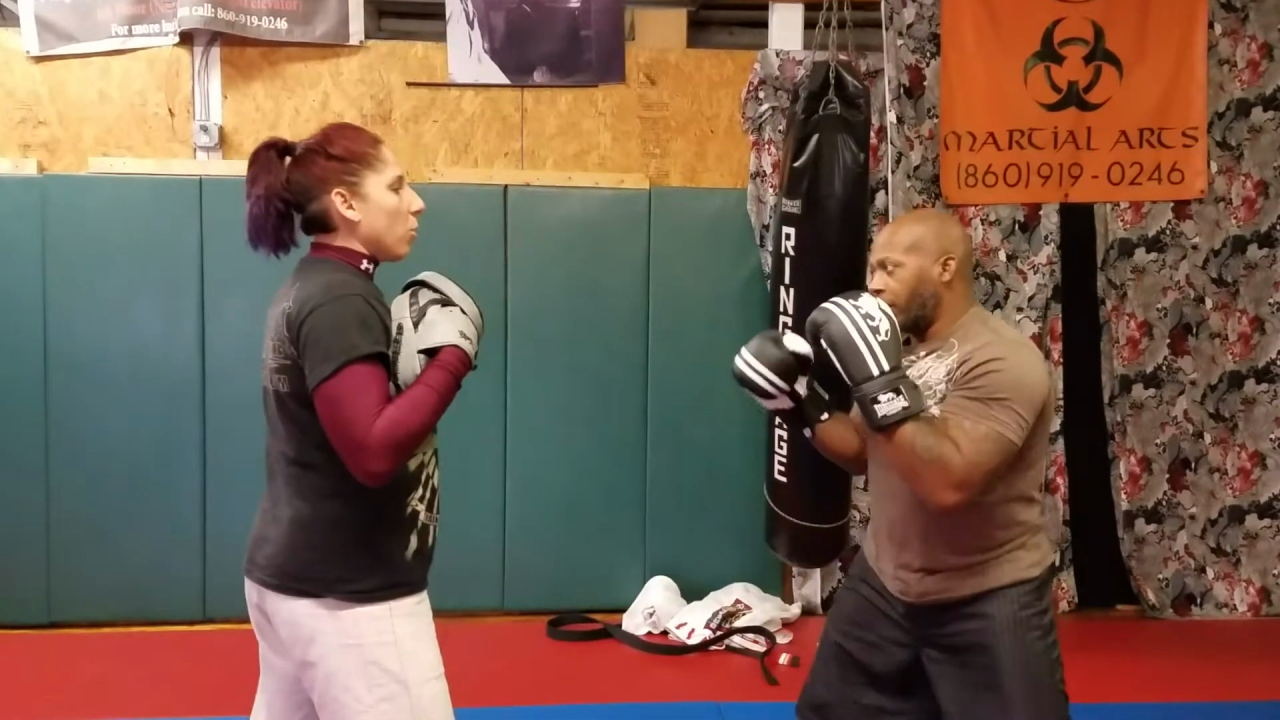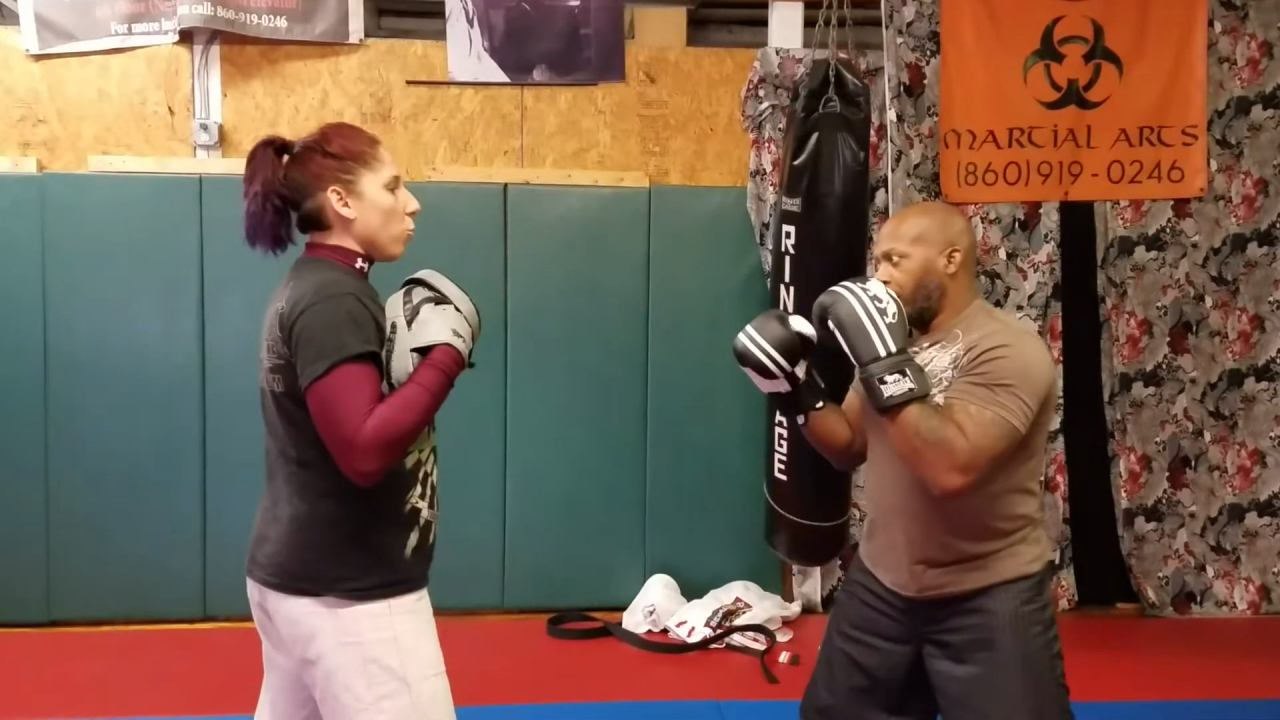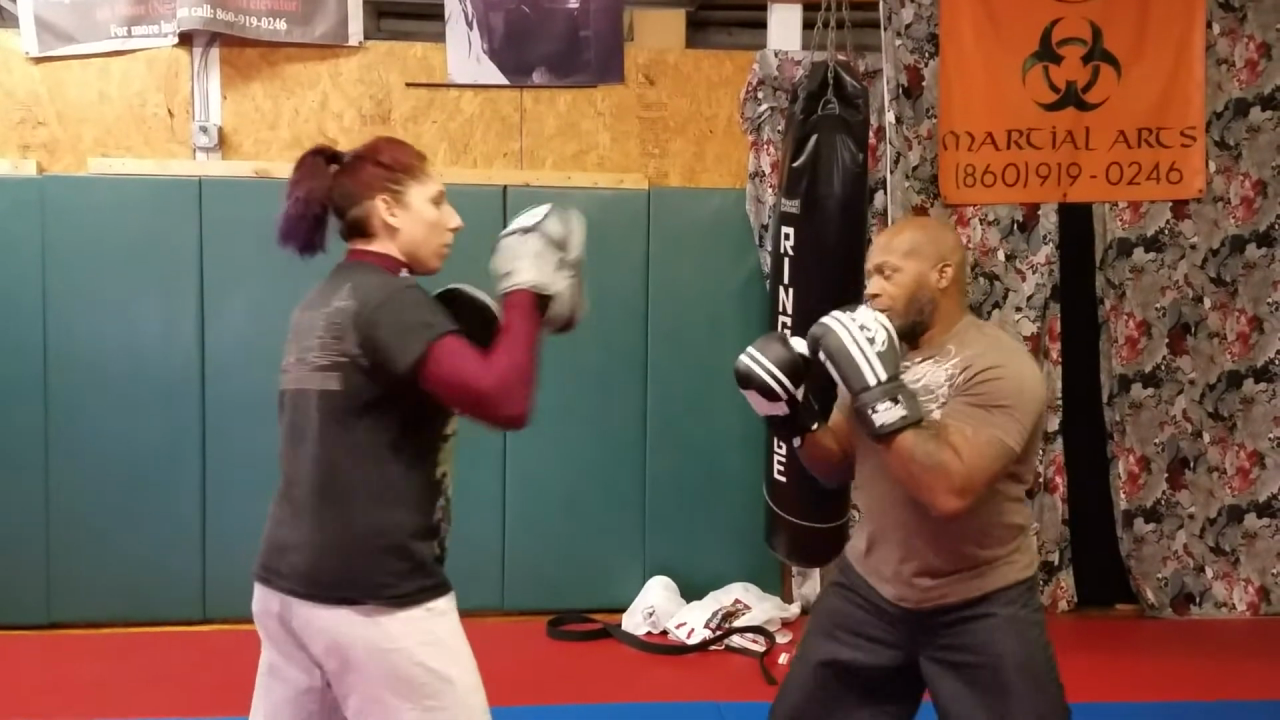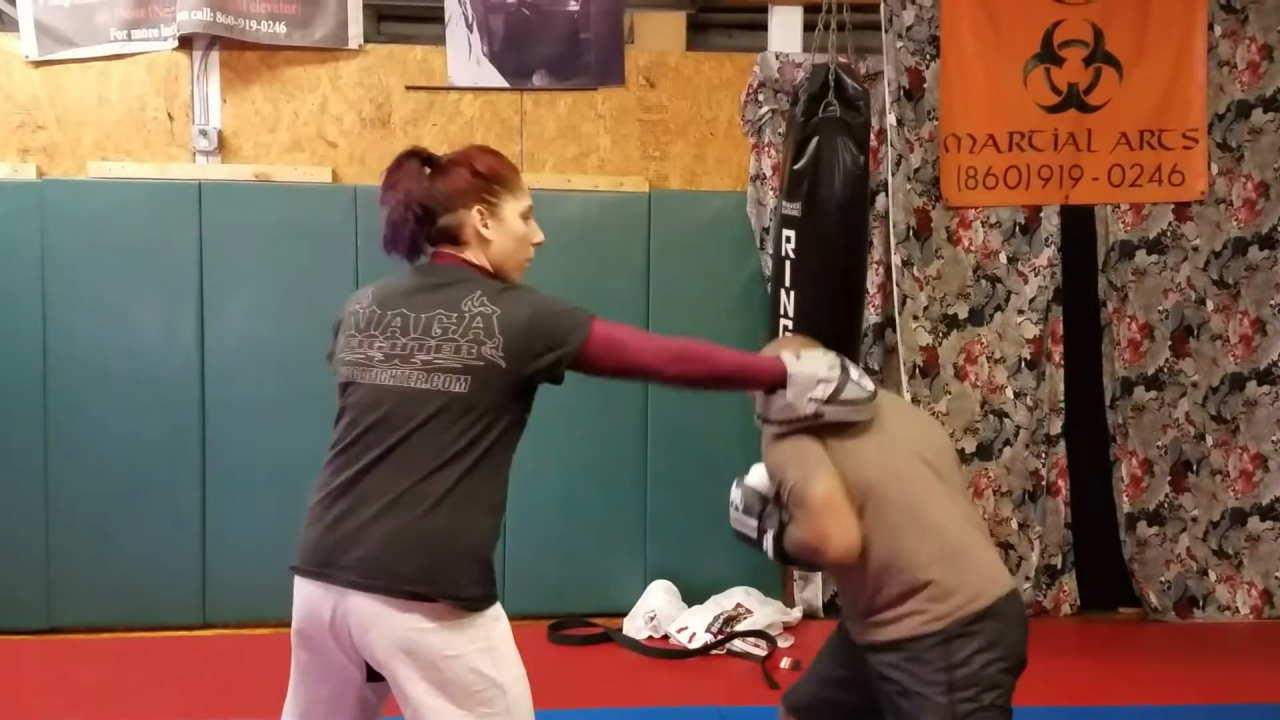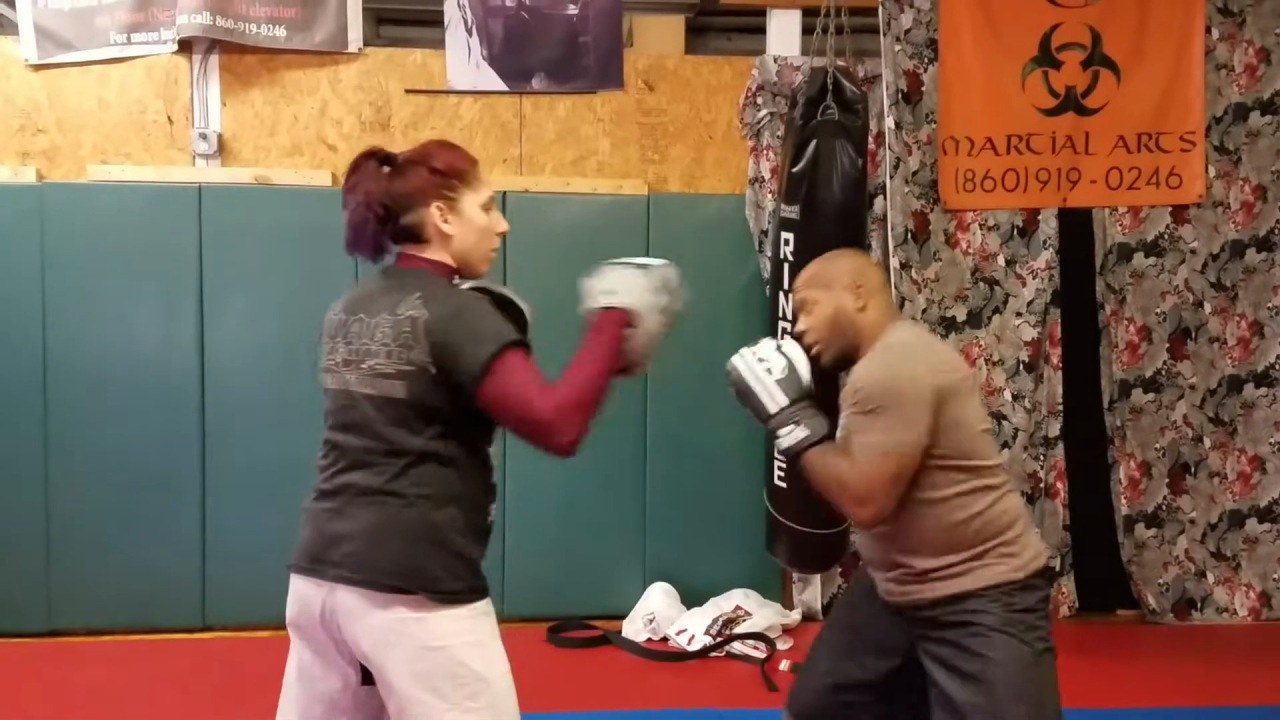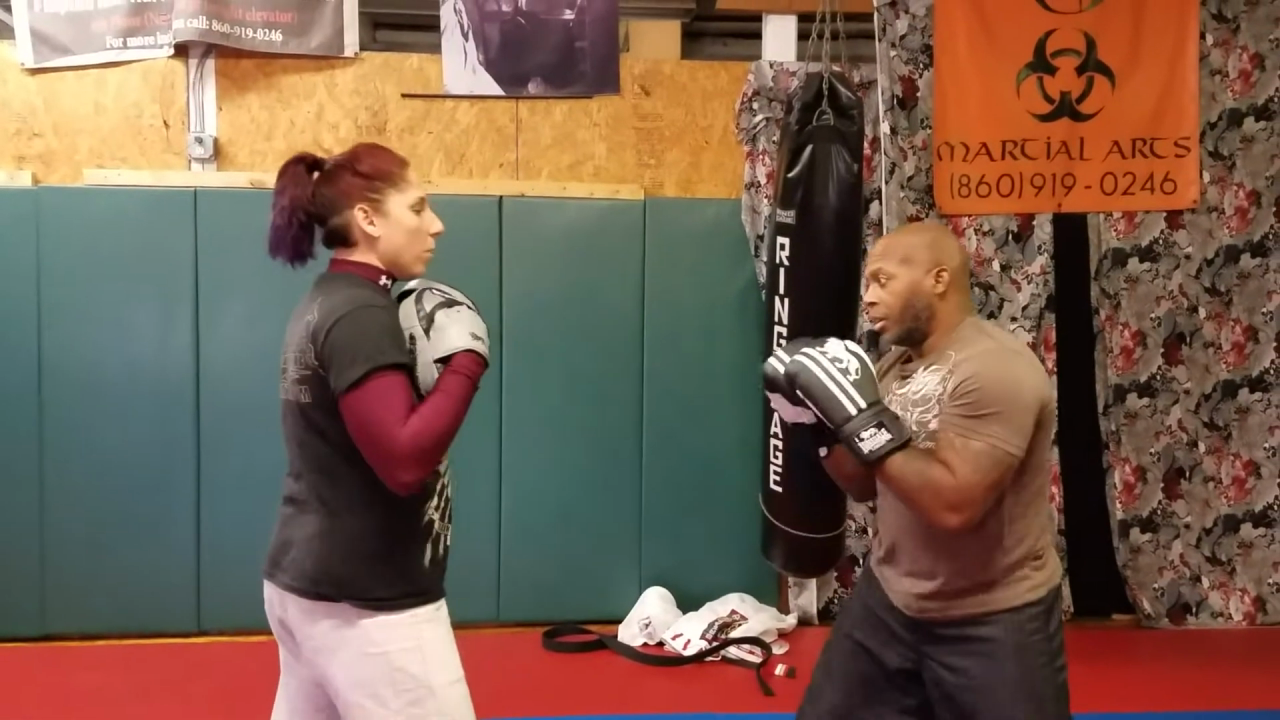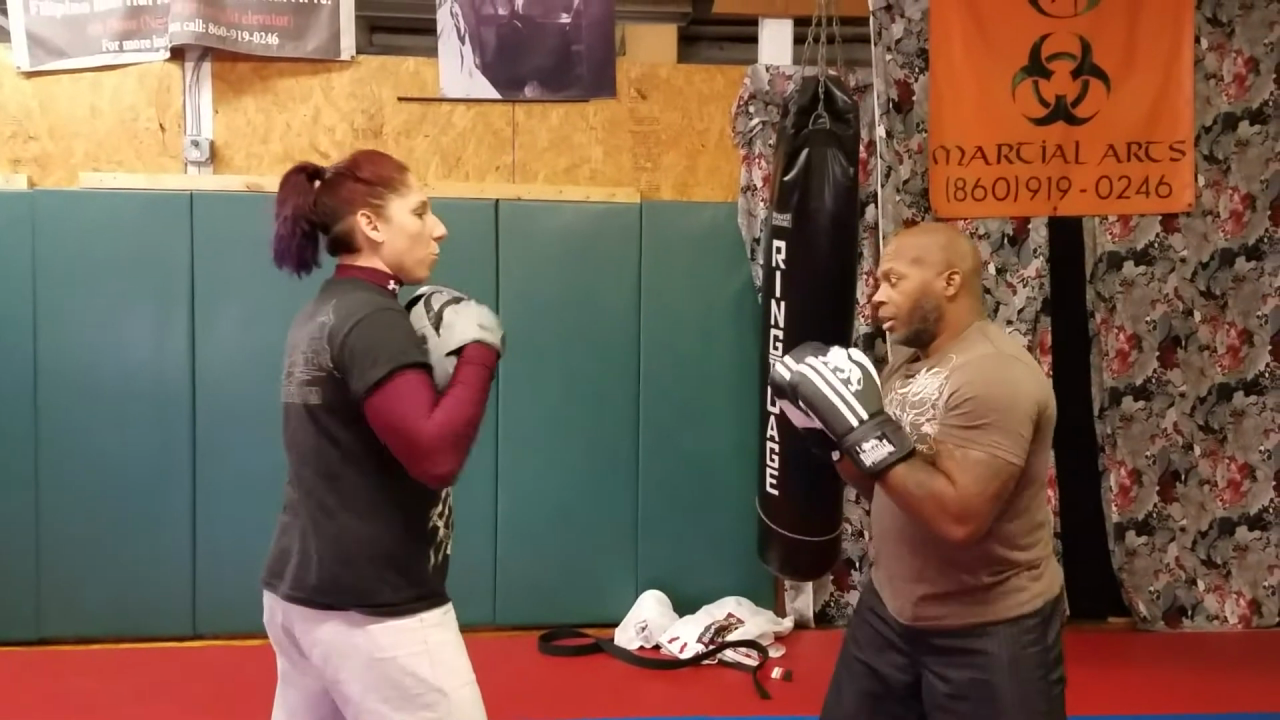
dt=0.3s
person 1, frame 1
left shoulder: (312, 289)
right shoulder: (340, 303)
right elbow: (374, 452)
right wrist: (452, 357)
left hip: (289, 576)
right hip: (350, 594)
person 1, frame 2
left shoulder: (309, 289)
right shoulder: (332, 302)
right elbow: (364, 452)
left wrist: (410, 353)
right wrist: (443, 354)
left hip: (292, 576)
right hip: (352, 590)
person 1, frame 3
left shoulder: (323, 304)
right shoulder: (392, 302)
right elbow: (507, 402)
left wrist: (460, 339)
right wrist: (526, 288)
right hip: (377, 592)
person 1, frame 4
left shoulder: (362, 307)
right shoulder: (513, 317)
right elbow: (667, 359)
right wrist: (783, 372)
left hip: (327, 577)
right hip: (429, 593)
person 1, frame 5
left shoulder: (350, 309)
right shoulder: (453, 316)
right elbow: (559, 426)
right wrist: (612, 315)
left hip: (322, 577)
right hip: (417, 592)
person 1, frame 6
left shoulder: (323, 307)
right shoulder: (360, 317)
right elbow: (404, 463)
right wrist: (465, 360)
left hip: (307, 585)
right hip: (371, 601)
person 1, frame 7
left shoulder: (323, 314)
right shoulder: (373, 320)
right elbow: (436, 457)
left wrist: (433, 360)
right wrist: (478, 351)
left hip: (303, 591)
right hip: (376, 605)
person 2, frame 1
left shoulder: (1003, 360)
right shoulder: (893, 345)
left elbow: (947, 483)
right elbow: (863, 451)
left wrist: (879, 381)
right wrist: (803, 403)
left hip: (989, 601)
right hip: (884, 584)
person 2, frame 2
left shoulder: (1008, 350)
right shoulder: (890, 336)
left elbow: (950, 468)
right elbow: (848, 447)
left wrist: (886, 367)
right wrist: (797, 389)
left hip: (989, 597)
right hip: (881, 583)
person 2, frame 3
left shoulder: (998, 366)
right shoulder: (879, 349)
left elbow: (951, 490)
right elbow: (836, 464)
left wrist: (880, 391)
right wrist: (793, 413)
left hip: (982, 604)
right hip: (871, 588)
person 2, frame 4
left shoulder: (794, 433)
right shoulder: (890, 411)
left elbow: (837, 543)
left wrist: (774, 530)
left hip: (950, 635)
right hip: (898, 626)
person 2, frame 5
left shoulder: (896, 365)
right shoulder: (895, 358)
left elbow: (865, 501)
right elbow: (859, 481)
left wrist: (789, 415)
right wrist: (787, 413)
left hip: (986, 598)
right hip: (897, 590)
person 2, frame 6
left shoulder: (996, 369)
right shoulder: (896, 363)
left elbow: (953, 505)
right elbow: (867, 485)
left wrist: (863, 419)
right wrist: (823, 421)
left hip: (992, 620)
right hip: (889, 599)
person 2, frame 7
left shoulder: (996, 374)
right shoulder: (907, 362)
left elbow: (959, 516)
left wrist: (867, 429)
right wrist: (833, 427)
left hip: (991, 629)
right hip: (891, 610)
